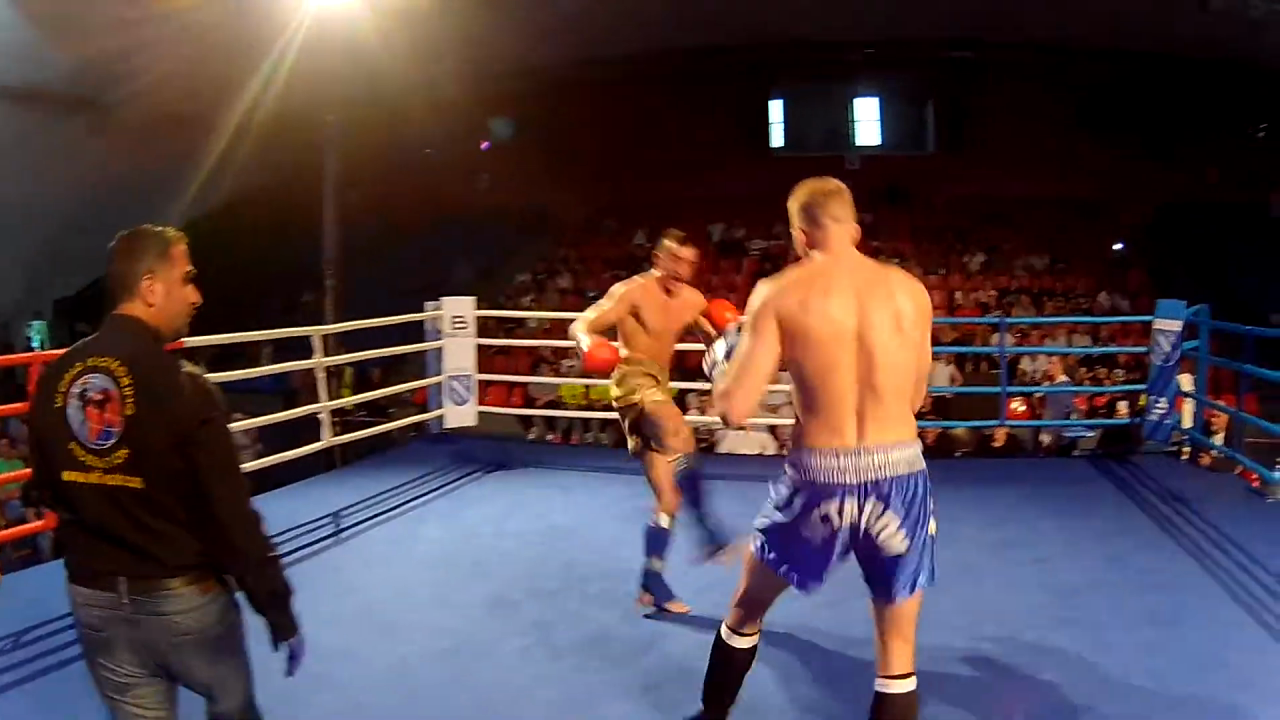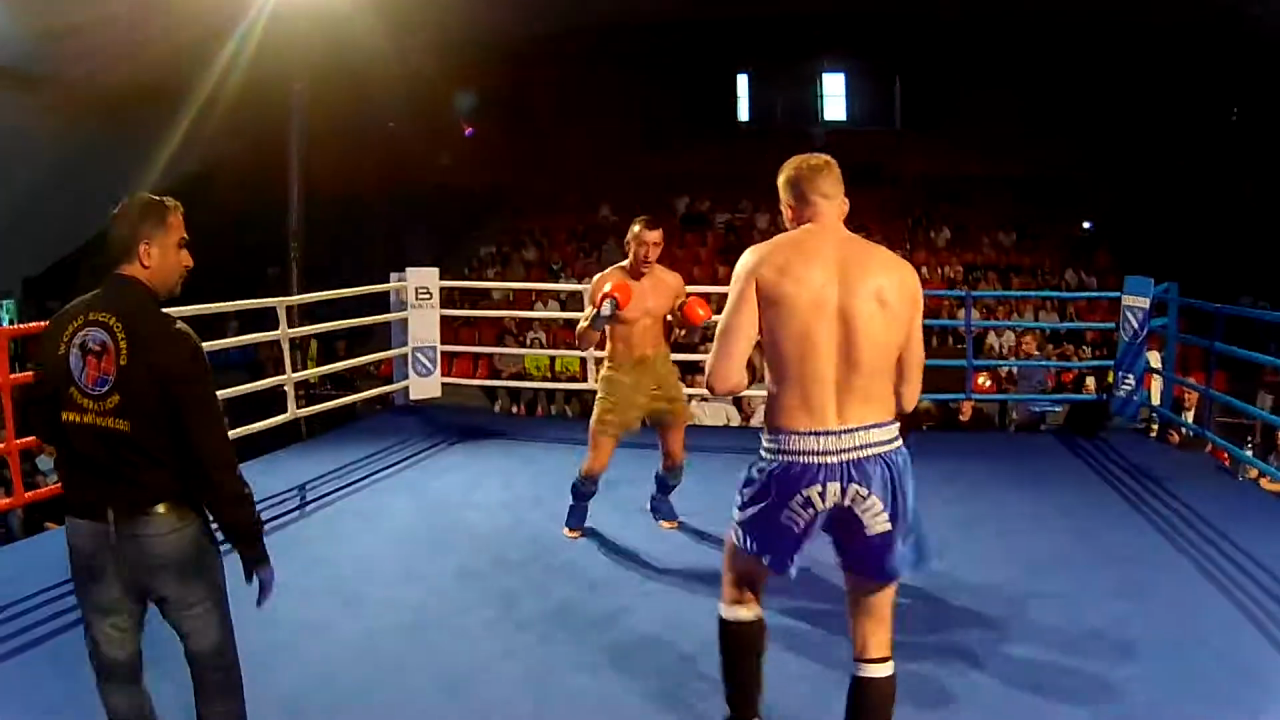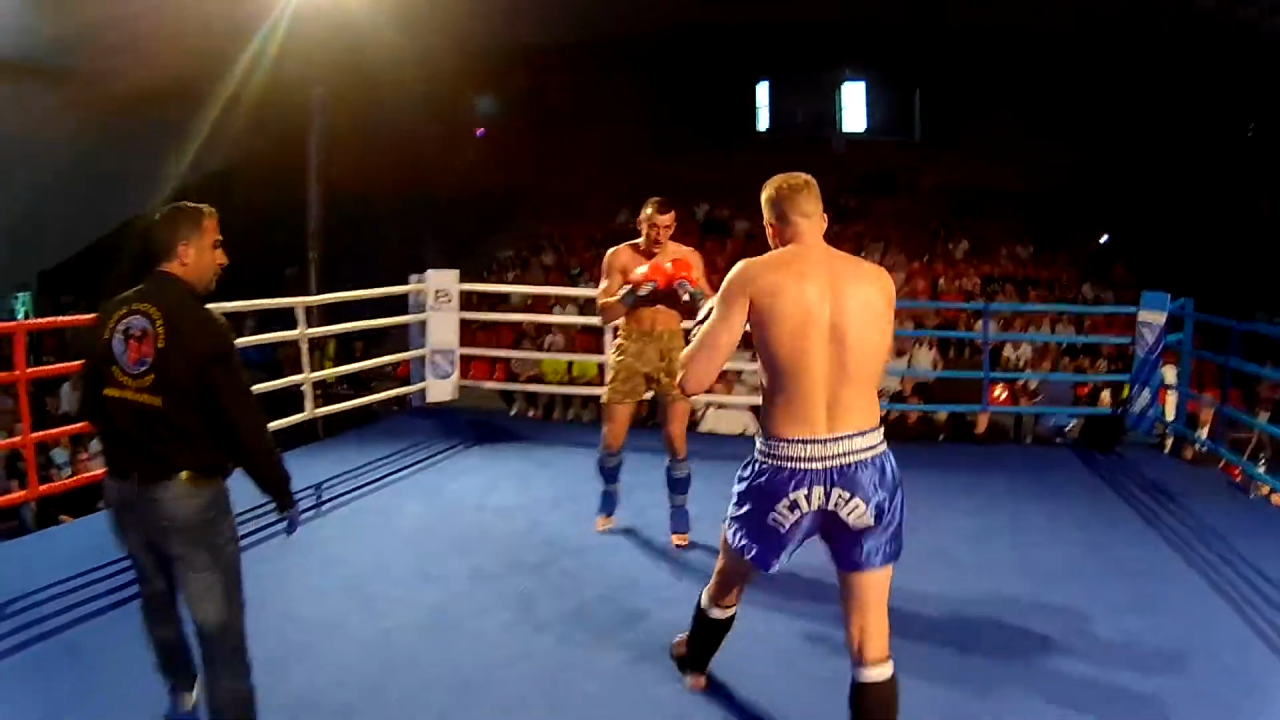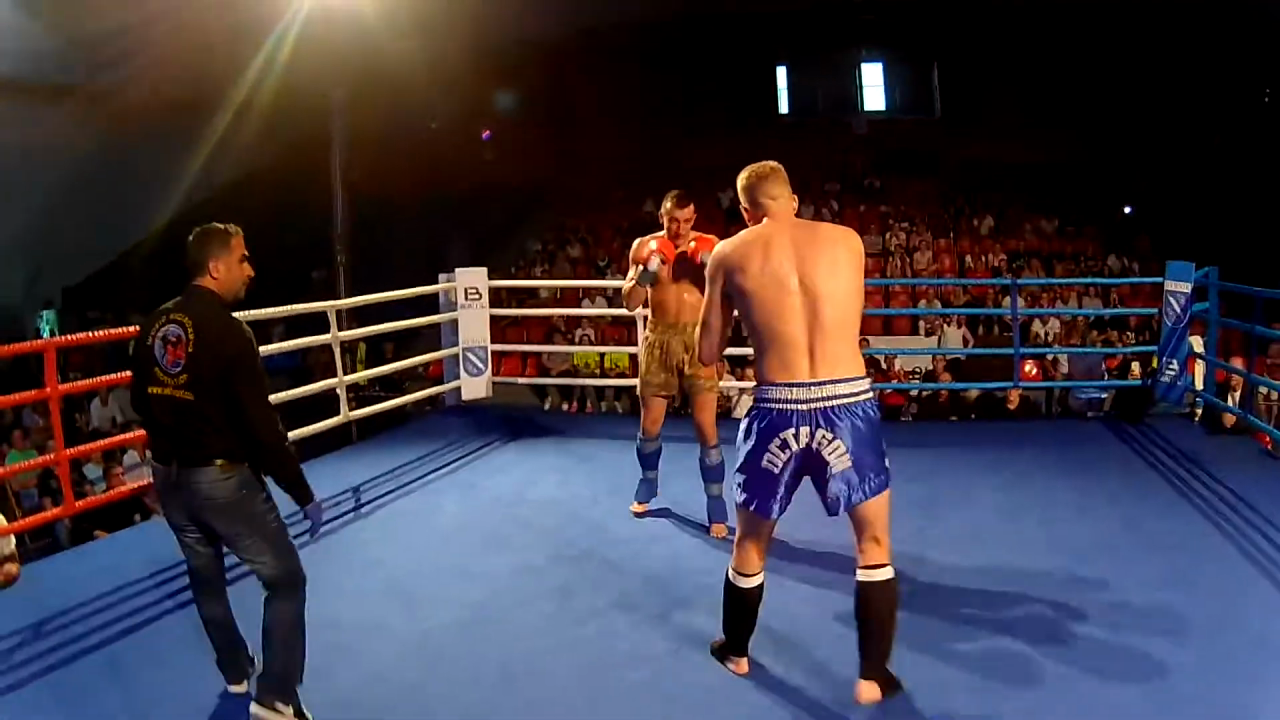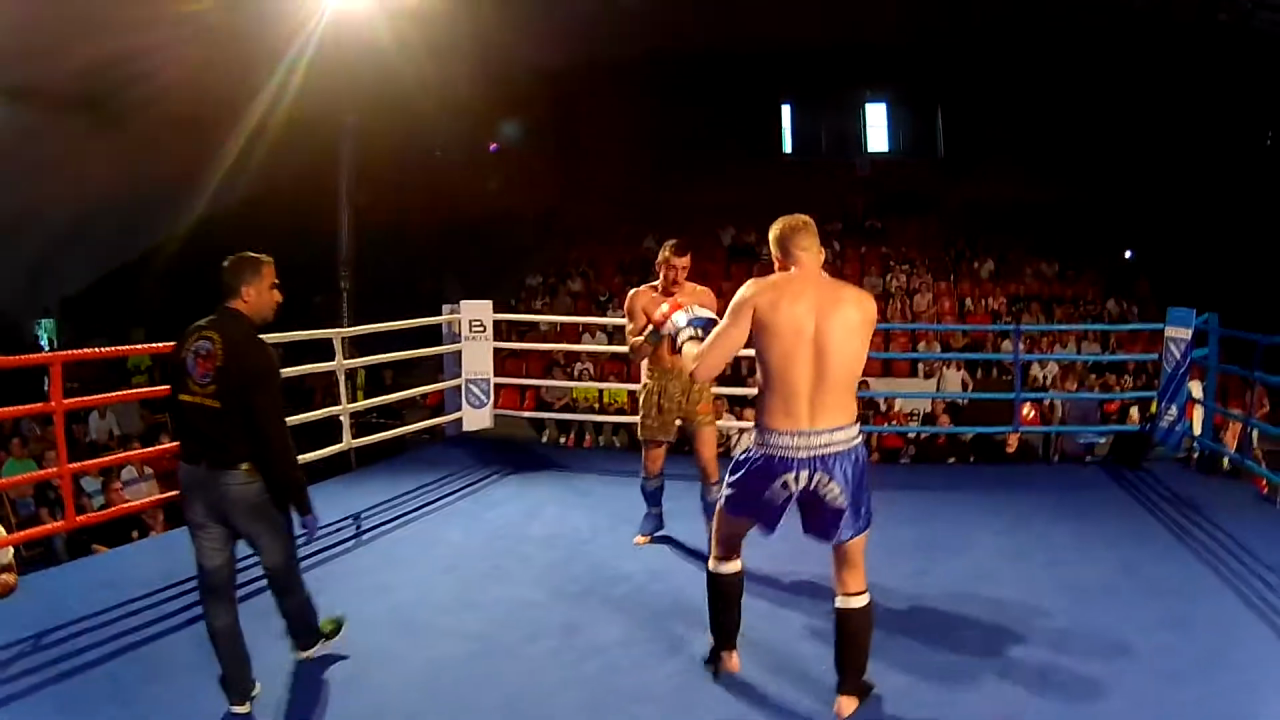
dt=0.3s
person 1, frame 1
left shoulder: (778, 294)
right shoulder: (912, 293)
left elbow: (735, 409)
left wrist: (728, 357)
left hip: (817, 484)
right hip: (898, 482)
left knee: (749, 607)
right knee: (896, 656)
person 1, frame 2
left shoulder: (762, 261)
right shoulder: (900, 274)
left elbow: (723, 379)
right elbow: (908, 396)
left hip: (794, 463)
right hip: (876, 461)
left knee: (740, 580)
right knee: (873, 635)
person 1, frame 3
left shoulder: (751, 277)
right shoulder: (879, 282)
left elbow: (693, 380)
left wrist: (710, 324)
left hip: (785, 467)
right hip: (863, 464)
left knee: (729, 578)
right knee: (870, 636)
left ankle: (696, 659)
person 1, frame 4
left shoulder: (730, 255)
right shoulder: (848, 241)
left elbow: (708, 353)
left hip: (778, 412)
right hip: (849, 406)
left knee: (750, 545)
right knee: (874, 546)
left ankle: (735, 650)
right ankle: (872, 675)
person 1, frame 5
left shoulder: (758, 294)
right shoulder: (863, 304)
left elbow: (702, 370)
left wrist: (681, 330)
left hip: (775, 453)
right hip: (839, 451)
left knee: (724, 542)
right knee: (851, 576)
left ankle: (725, 649)
person 2, frame 1
left shoulder: (56, 379)
right shoulder: (180, 387)
left elbow: (45, 491)
right elbow: (230, 514)
right wrist: (280, 611)
left hip: (98, 602)
right hip: (187, 598)
person 2, frame 2
left shoulder: (62, 328)
right shoulder: (169, 339)
left elbow: (49, 427)
right elbow: (212, 456)
right wrist: (253, 547)
left hip: (87, 530)
right hip: (165, 528)
left knee: (116, 666)
right knee: (211, 660)
person 2, frame 3
left shoulder: (111, 316)
right shoulder: (201, 326)
left elbow: (93, 406)
right elbow: (244, 426)
right wrist: (283, 494)
left hip: (124, 491)
right hip: (189, 494)
left knee: (157, 596)
right knee: (220, 628)
person 2, frame 4
left shoulder: (155, 325)
right shoulder: (227, 332)
left elbow: (142, 402)
right elbow: (261, 425)
right wrist: (303, 494)
left hip: (170, 477)
right hip: (224, 478)
left knee: (206, 578)
right knee: (285, 579)
left ankle: (235, 671)
person 2, frame 5
left shoulder: (190, 339)
right shoulder: (253, 352)
left elbow: (180, 408)
right elbow: (273, 438)
right wrist: (302, 502)
left hip: (195, 476)
right hip: (245, 480)
left knee: (215, 584)
right knee: (282, 569)
left ankle: (239, 690)
right ankle: (307, 638)
person 3, frame 1
left shoulder: (693, 300)
right shoulder: (631, 291)
left elbow: (717, 340)
right elbow: (582, 326)
left wrist: (725, 332)
right wrist: (587, 343)
left hip: (659, 386)
right hip: (632, 383)
left knee: (667, 496)
right knee: (680, 434)
left ankle: (653, 585)
right ankle: (709, 534)
person 3, frame 2
left shoulder: (673, 282)
right shoulder: (605, 282)
left elbow: (684, 329)
right elbow: (583, 341)
left wrist: (695, 325)
right wrist: (599, 317)
left hip: (661, 371)
right hip: (620, 374)
left knee: (675, 457)
right knee: (595, 466)
left ankle: (660, 500)
right ankle: (578, 511)
person 3, frame 3
left shoulder: (688, 257)
right shoulder: (618, 257)
right elbow: (605, 313)
left wrist: (694, 293)
right wrist: (630, 293)
left hip: (671, 349)
right hip: (630, 349)
left knee: (676, 442)
right knee: (612, 439)
left ankle: (679, 515)
right ankle: (609, 496)
person 3, frame 4
left shoulder: (710, 247)
right shoulder: (644, 247)
right elbow: (630, 302)
right wrist: (647, 271)
left hip: (698, 339)
right hip: (658, 339)
left knee: (706, 429)
right knee: (650, 425)
left ankle: (715, 503)
right ankle: (648, 481)
person 3, frame 5
left shoulder: (703, 296)
right shoulder: (639, 298)
right elbow: (635, 353)
right wrist: (654, 332)
left hip: (695, 381)
right hip: (657, 383)
left knee: (708, 464)
right knee: (652, 463)
right ankle: (654, 515)
